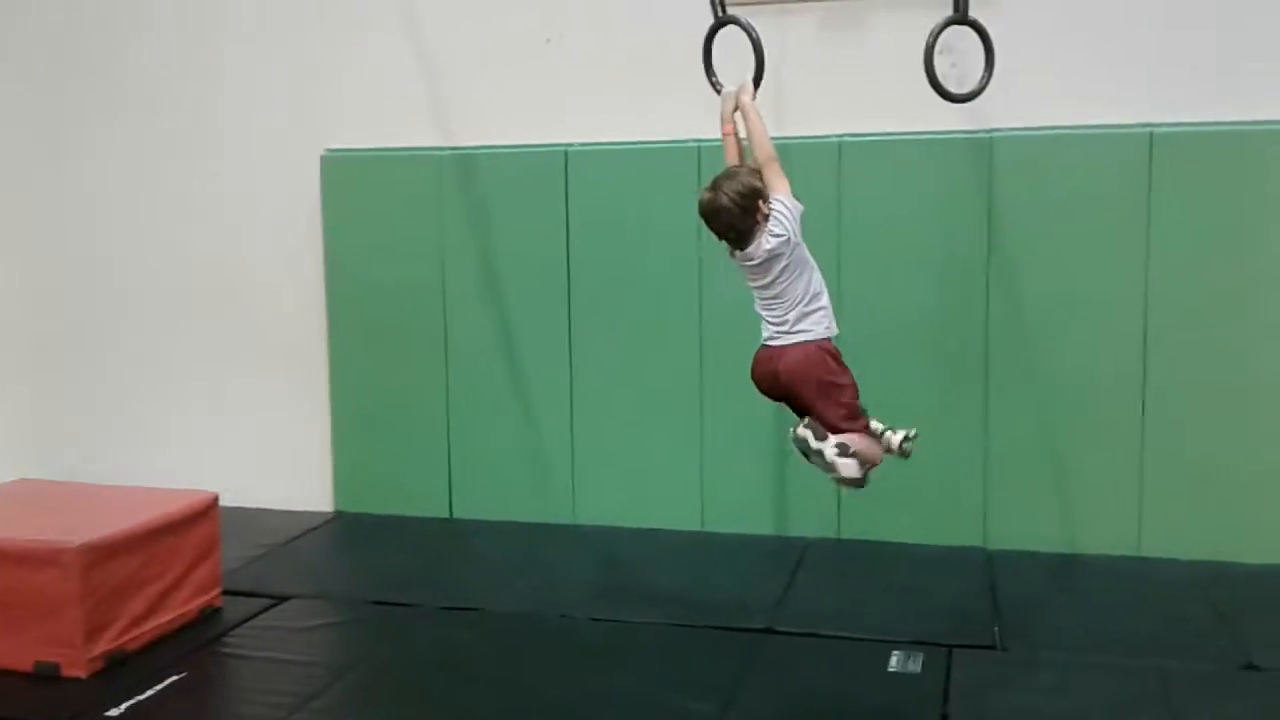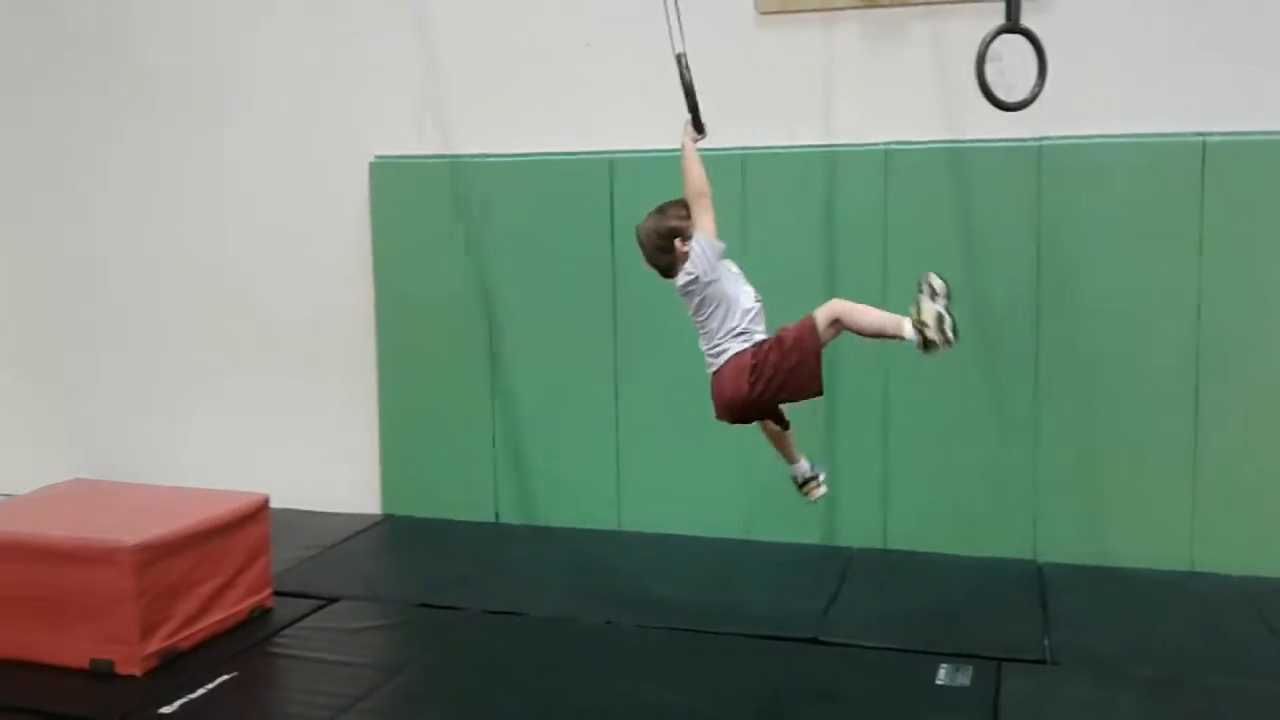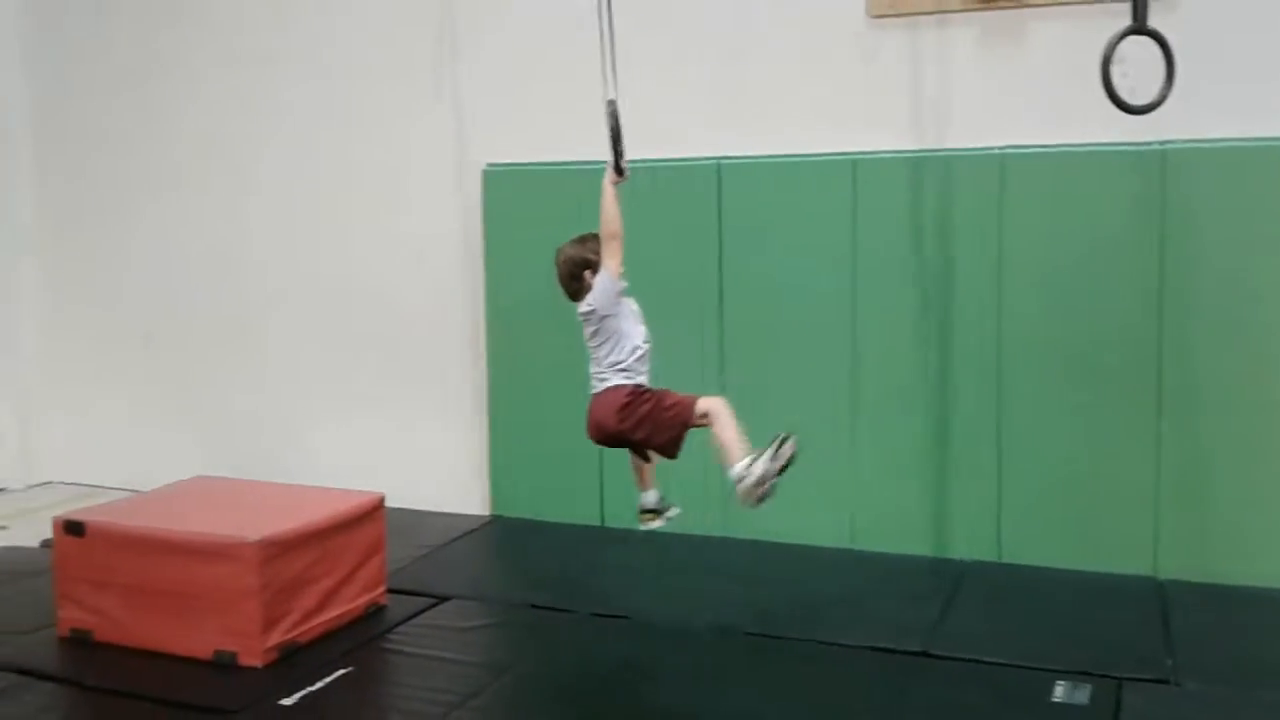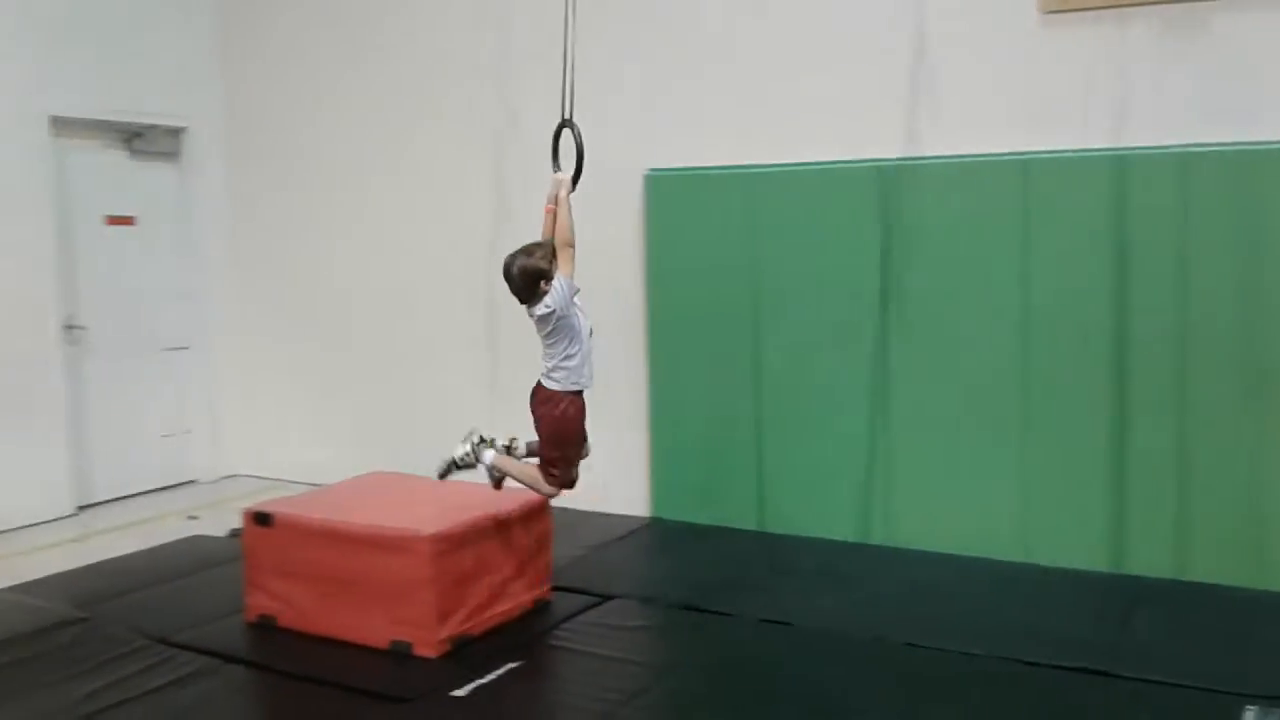
dt=0.5s
person 1, frame 1
left shoulder: (739, 246)
right shoulder: (780, 233)
left elbow: (737, 171)
right elbow: (768, 163)
left wrist: (727, 115)
right wrist: (747, 103)
left hip: (766, 363)
right hip: (805, 356)
right knee: (862, 453)
left ankle: (870, 432)
right ankle: (824, 439)
person 1, frame 2
left shoulder: (698, 273)
right shoulder: (700, 268)
left elbow: (695, 205)
right elbow: (701, 200)
left wrist: (689, 145)
right wrist: (688, 146)
left hip: (728, 387)
right hip: (747, 372)
left knee: (769, 403)
right knee: (835, 310)
left ankle: (806, 477)
right ankle: (917, 328)
person 1, frame 3
left shoulder: (601, 304)
right shoulder: (601, 301)
left elbow: (610, 244)
right elbow: (611, 241)
left wrist: (613, 186)
right wrist: (608, 187)
left hip: (605, 411)
right hip: (619, 408)
left knee: (644, 432)
right knee: (716, 407)
left ankle: (650, 507)
right ankle: (747, 474)
person 1, frame 4
left shoulder: (540, 302)
right shoulder: (554, 305)
left elbow: (553, 248)
right elbow: (566, 247)
left wrist: (555, 199)
right wrist: (563, 195)
left hip: (554, 394)
right hip: (560, 401)
left knee: (577, 450)
right knee: (552, 484)
left ankle: (509, 451)
right ankle: (485, 456)
